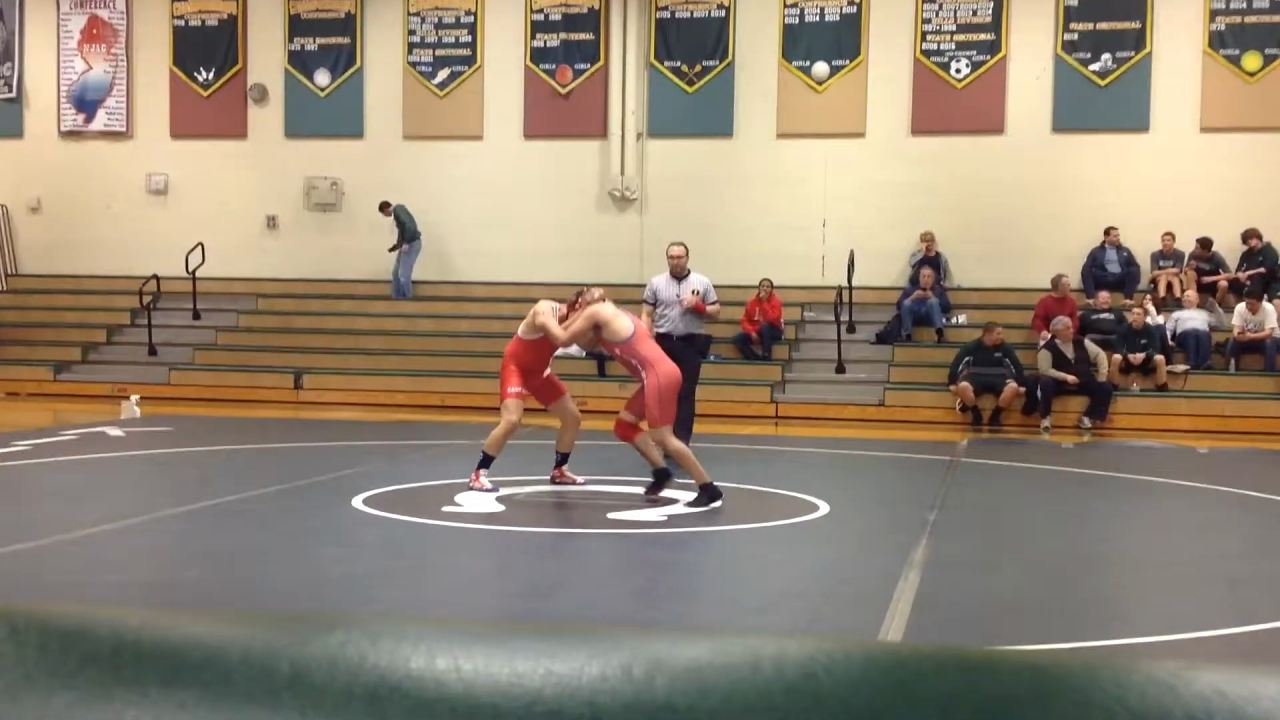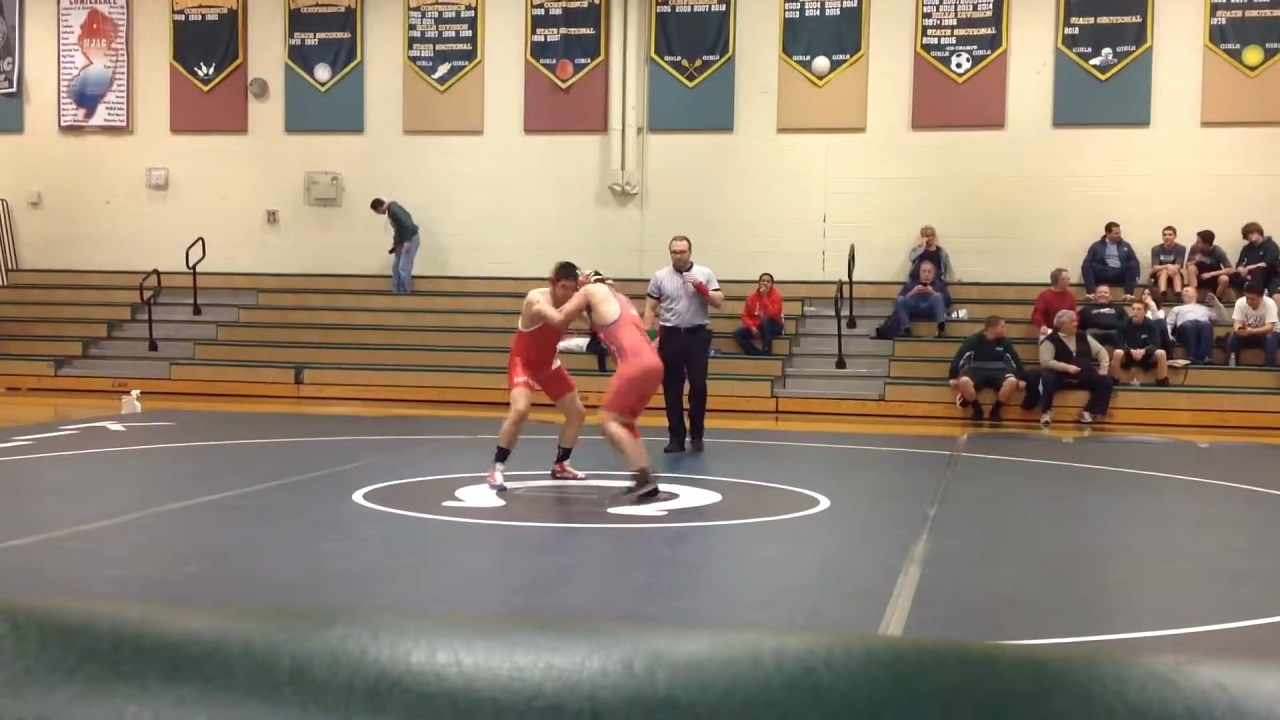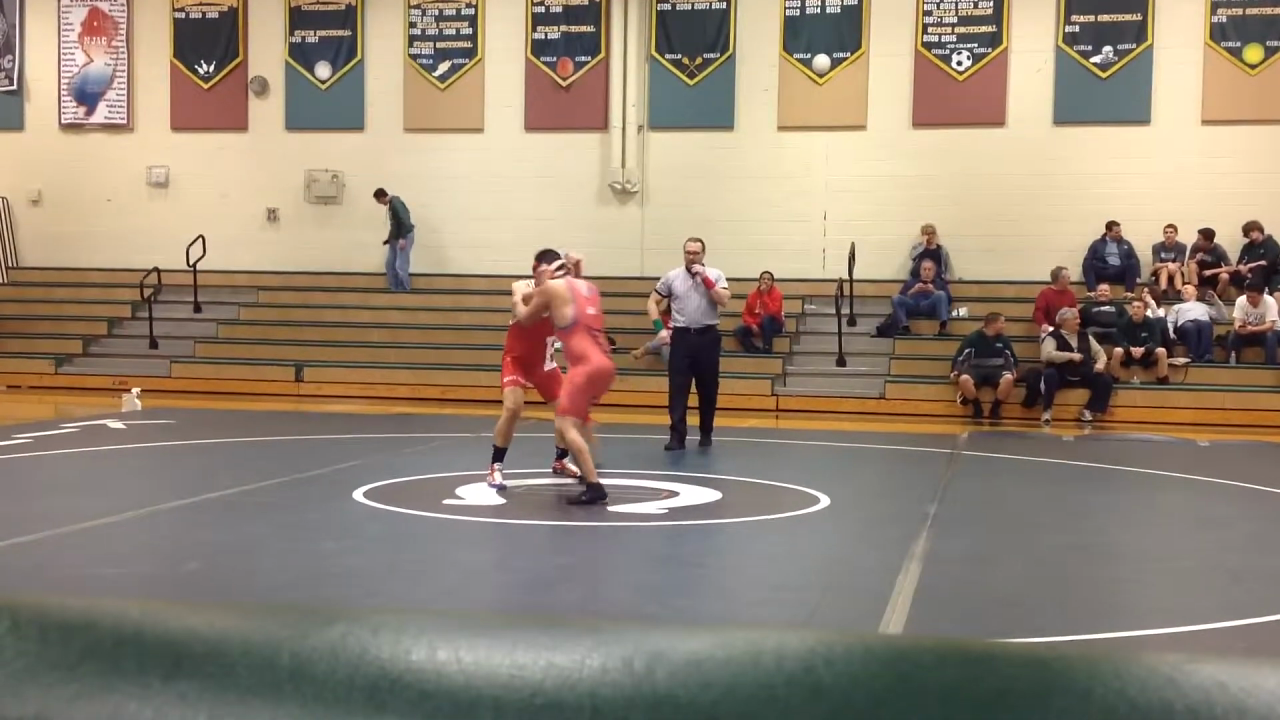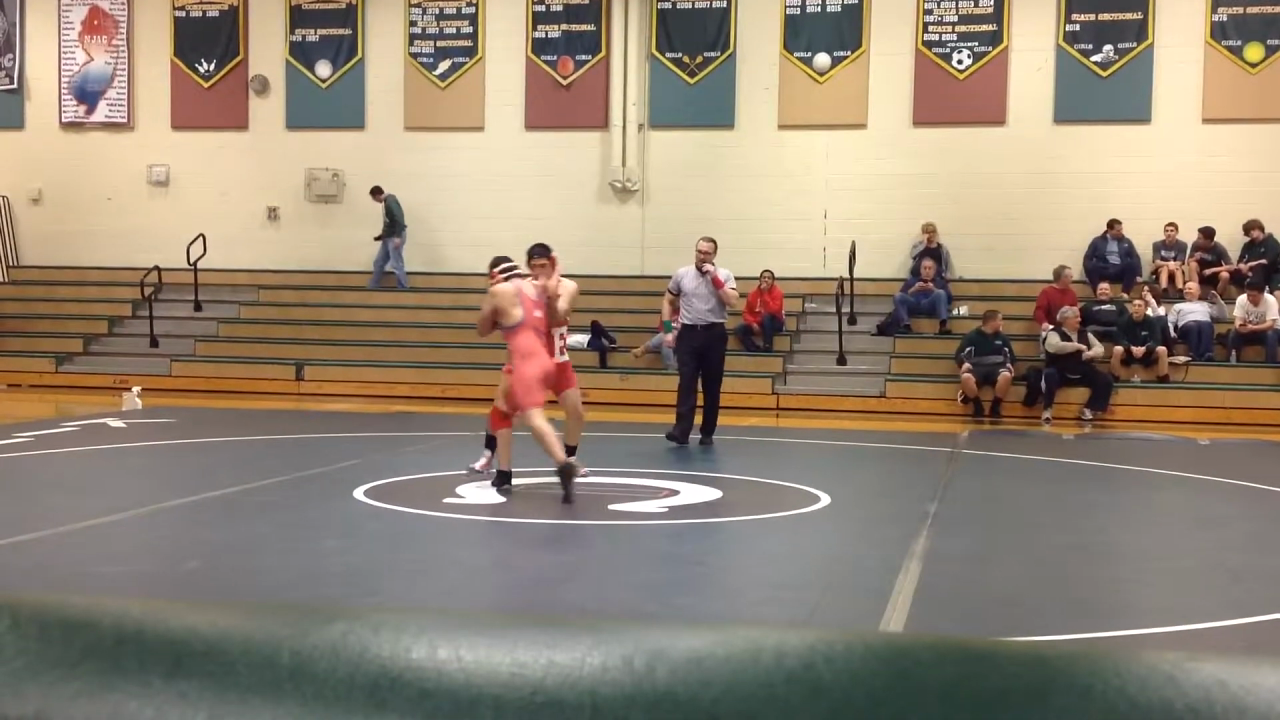
dt=0.3s
person 1, frame 1
left shoulder: (597, 311)
right shoulder: (609, 316)
left elbow: (565, 339)
left hip: (659, 375)
right hip: (658, 376)
left knee: (663, 437)
right knee: (624, 425)
left ankle: (708, 488)
right ankle: (660, 470)
person 1, frame 2
left shoulder: (593, 291)
right shoulder: (619, 299)
left elbow: (559, 321)
left wrist: (543, 309)
left hip: (635, 365)
right hip: (653, 365)
left knee: (608, 421)
right knee: (625, 425)
left ankle: (641, 473)
right ankle: (648, 483)
person 1, frame 3
left shoulder: (551, 287)
right shoulder: (590, 287)
left elbow: (527, 319)
left wrist: (519, 304)
left hip: (585, 367)
right hip: (606, 365)
left knee: (566, 425)
right knee: (577, 417)
left ankle: (594, 487)
right ankle: (587, 469)
person 1, frame 4
left shoulder: (498, 291)
right shoulder: (539, 289)
left elbow: (482, 329)
left hip: (529, 365)
right hip: (546, 364)
left knee: (535, 420)
right knee: (502, 415)
left ankle: (565, 467)
person 2, frame 1
right shoulder: (544, 309)
right elbow: (561, 338)
right wrist: (582, 311)
left hip: (540, 372)
right hip: (515, 368)
left knee: (573, 417)
right knee: (511, 421)
left ankle: (559, 470)
right ankle: (479, 473)
person 2, frame 2
left shoulder: (569, 302)
right shoulder: (536, 298)
right wrist: (577, 295)
left hip: (549, 363)
right hip: (523, 361)
left knee: (577, 413)
right knee: (519, 411)
left ankle: (560, 465)
right ankle: (497, 469)
person 2, frame 3
right shoulder: (520, 288)
right elbow: (524, 318)
left hip: (544, 363)
right hip: (516, 360)
right knee: (512, 409)
left ankle: (560, 461)
right ankle: (495, 468)
person 2, frame 4
left shoulder: (568, 287)
left elbow: (558, 320)
left wrist: (552, 292)
left hip: (556, 357)
left knee: (575, 411)
right knee: (503, 402)
left ankle: (570, 461)
right ankle: (488, 454)
person 3, frame 1
left shoulder: (702, 282)
right shoulder: (656, 283)
left elbow: (716, 312)
right elbow: (646, 315)
left wrist: (697, 306)
left hip: (691, 344)
right hip: (664, 343)
left knee: (686, 394)
left ankle: (681, 442)
person 3, frame 2
left shoulder: (704, 274)
right shoulder: (660, 277)
left elbow: (719, 303)
right elbow: (650, 310)
left wrist: (699, 285)
left hip: (697, 336)
right hip: (671, 336)
left knee: (698, 386)
right knee: (672, 389)
left ankle: (697, 435)
right ankle: (676, 438)
person 3, frame 3
left shoulder: (715, 275)
right shoulder: (671, 277)
left elbow: (724, 300)
right elbow: (652, 303)
left wrist: (705, 279)
right wrist: (660, 328)
left hip: (708, 336)
right hip: (681, 336)
left knee: (708, 388)
right knee: (678, 388)
left ankle: (706, 433)
right ankle: (677, 436)
person 3, frame 4
left shoulder: (724, 275)
right shoulder: (681, 274)
left elbow: (732, 301)
right elbow: (668, 303)
left wrist: (715, 278)
right wrist: (668, 329)
left hip: (714, 334)
right hip: (688, 333)
left knee: (712, 386)
right knee: (687, 382)
left ankle: (707, 432)
right ankle: (681, 430)
